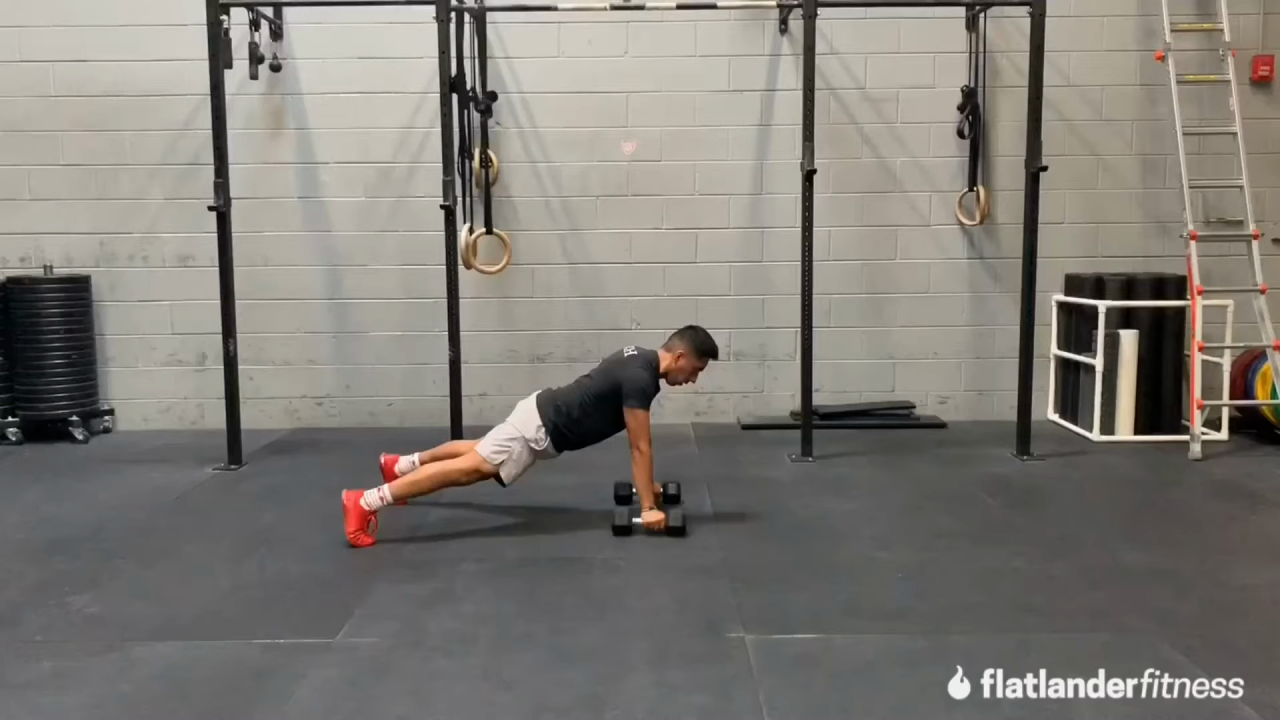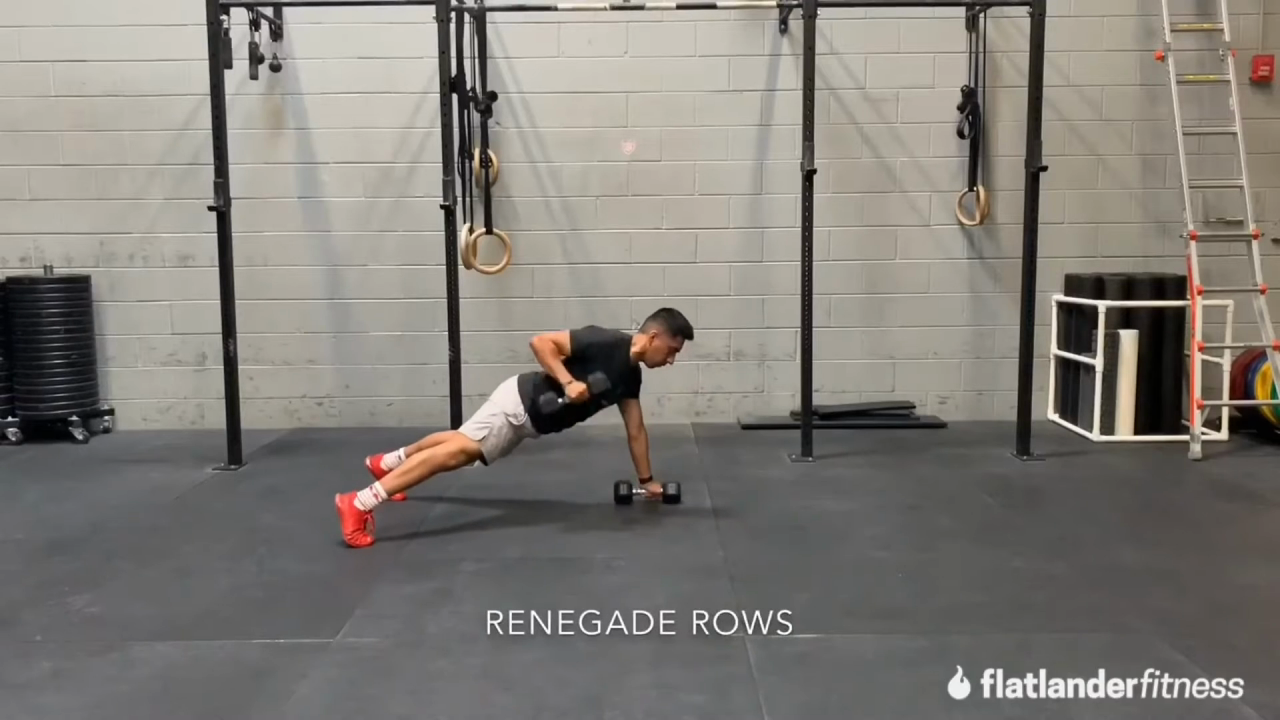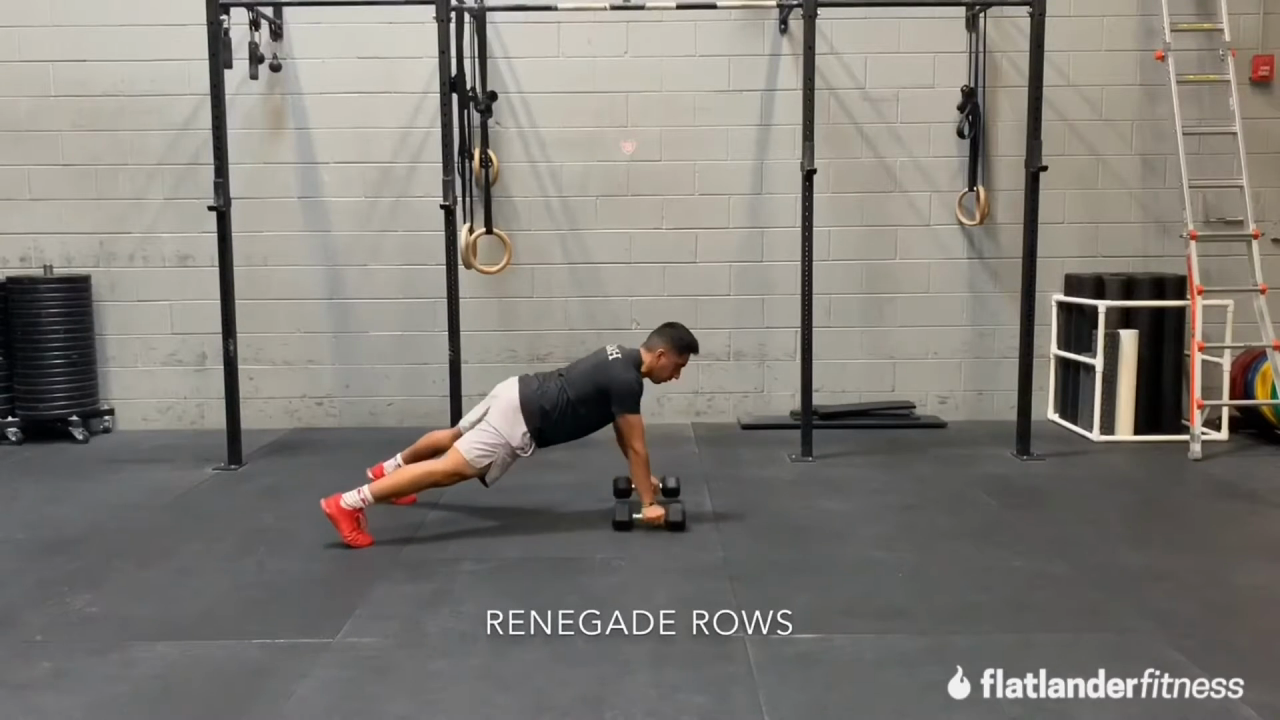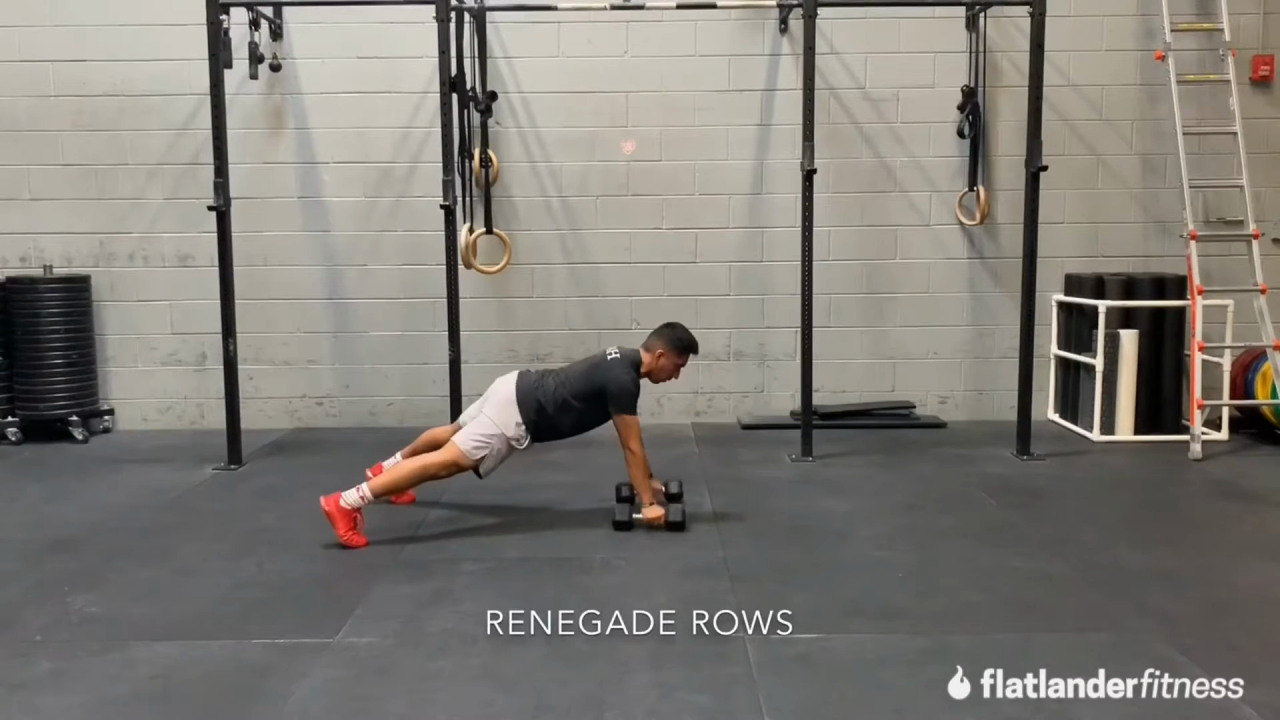
dt=1s
person 1, frame 1
left shoulder: (641, 361)
right shoulder: (640, 378)
left elbow: (639, 442)
right elbow: (640, 446)
left wrist: (648, 483)
right wrist: (648, 506)
left hip: (544, 415)
right hip: (541, 426)
left knee: (477, 450)
right knee: (471, 468)
left ankle: (400, 465)
right ankle: (365, 502)
person 1, frame 2
left shoulder: (631, 372)
right shoulder: (605, 341)
left elbow: (635, 429)
right elbow: (541, 342)
left wrist: (647, 480)
right wrist: (569, 384)
left hip: (533, 416)
right hip: (521, 402)
left knee: (460, 441)
right knee: (457, 451)
left ankle: (386, 462)
right ankle: (359, 503)
person 1, frame 3
left shoulder: (622, 357)
right shoulder: (627, 380)
left elbow: (623, 434)
right elbow: (637, 447)
left wrist: (644, 475)
right wrist: (648, 503)
left hip: (517, 391)
right hip: (522, 418)
left knee: (453, 437)
right knee: (452, 468)
left ankle: (388, 469)
right ankle: (349, 503)
person 1, frame 4
left shoulder: (624, 362)
right shoulder: (623, 380)
left elbow: (632, 433)
right elbow: (631, 446)
left wrist: (648, 478)
right wrist: (647, 502)
left hip: (515, 388)
right hip: (516, 414)
left knee: (453, 433)
right knee: (447, 460)
left ankle: (387, 467)
right ankle: (347, 502)
